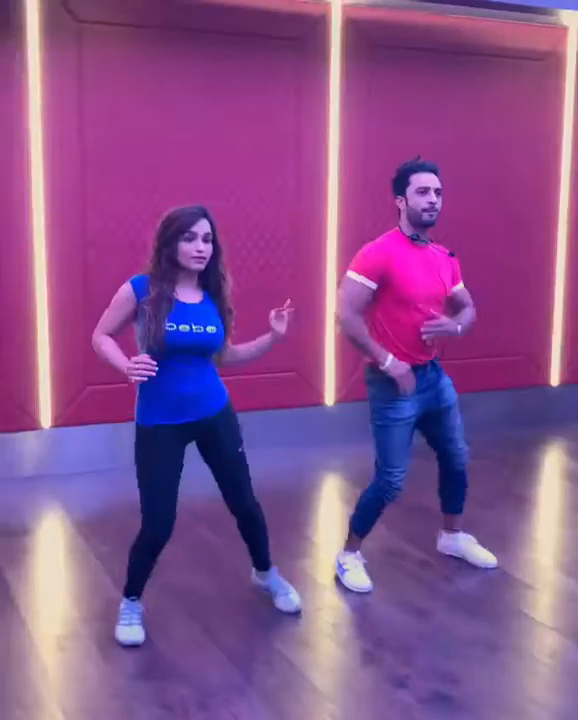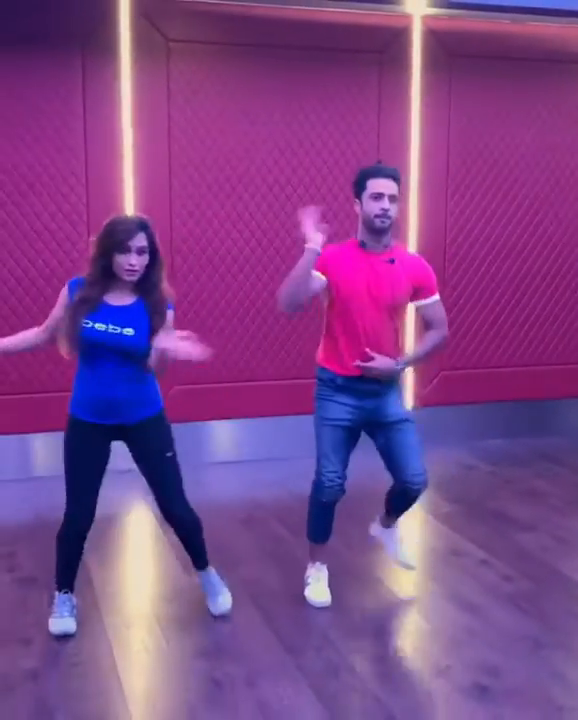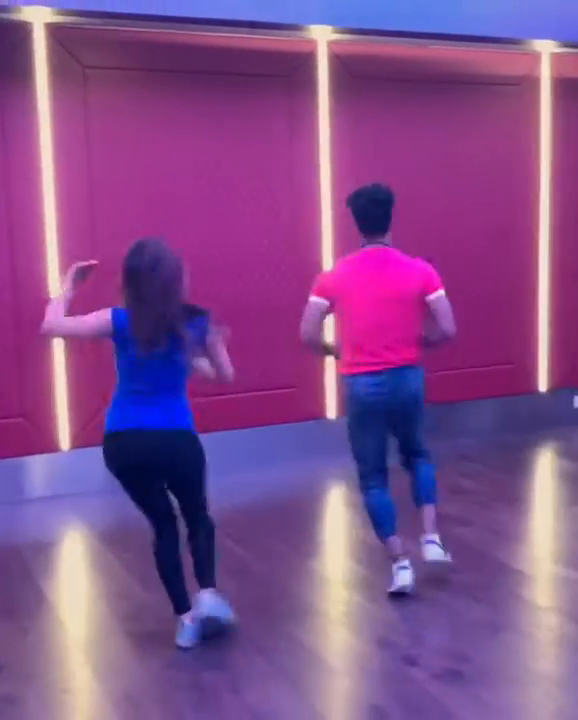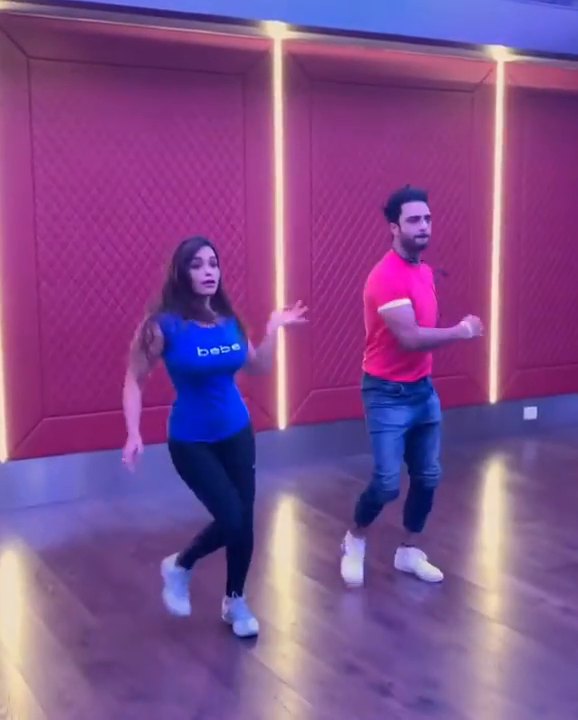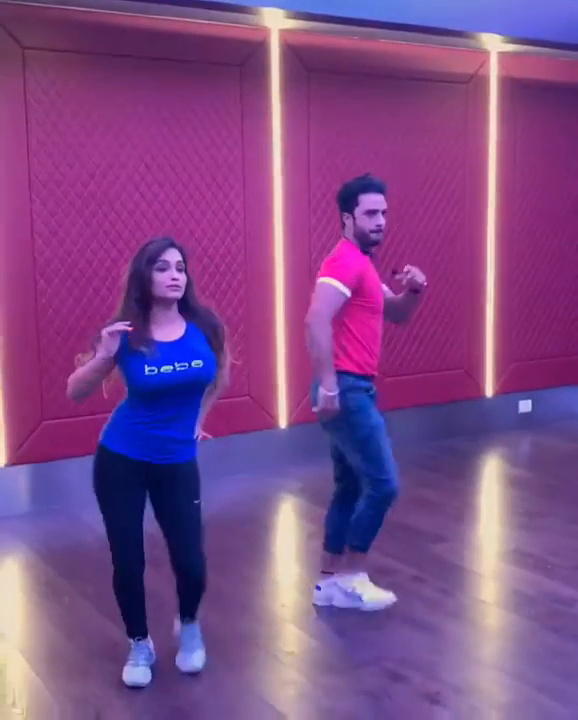
dt=1s
person 1, frame 1
left shoulder: (445, 258)
right shoulder: (378, 254)
left elbow: (468, 308)
right elbow: (347, 313)
left wrist: (455, 326)
right wrist: (386, 362)
left hip: (434, 376)
right hip: (396, 383)
left knee: (455, 459)
right knee: (390, 480)
left ankle: (452, 536)
right ankle: (349, 555)
person 1, frame 2
left shoulder: (415, 268)
right shoulder: (330, 258)
left elbow: (439, 329)
right elbow: (287, 305)
left wrist: (401, 363)
right wrist: (309, 248)
left hip: (385, 391)
right hip: (336, 390)
left knee: (413, 478)
right knee: (329, 484)
left ankle: (386, 527)
right ankle: (316, 568)
person 1, frame 3
left shoulder: (331, 276)
right shoulder: (420, 270)
left elbow: (308, 335)
right elbow: (446, 331)
left wrist: (337, 350)
left hip: (359, 387)
right hip: (405, 382)
left knee: (371, 477)
right knee: (416, 458)
left ankle: (399, 564)
right ankle: (430, 539)
person 1, frame 4
left shoulder: (425, 271)
right shoulder: (385, 277)
right elbow: (411, 338)
right wrist: (462, 331)
left hip: (423, 389)
right hip: (387, 394)
left knee: (427, 477)
right knee: (386, 483)
left ankle: (409, 552)
right ankle: (355, 540)
person 1, frame 5
left shoulder: (358, 263)
right shoulder: (345, 262)
left elbow: (397, 314)
right elbow: (316, 321)
left wrist: (413, 290)
right wrist: (326, 383)
left hip: (353, 389)
right hip: (347, 391)
left knee: (349, 486)
right knee: (383, 485)
left ankle: (331, 581)
right ankle: (351, 577)
person 2, frame 1
left shoulder: (215, 297)
right shoulder: (140, 290)
right elbow: (101, 335)
left wrist: (273, 335)
right wrist: (126, 365)
left hip: (214, 416)
right hip: (159, 423)
left knee: (244, 503)
right knee: (157, 524)
left ankle: (266, 575)
right ankle: (130, 604)
person 2, frame 2
left shoulder: (157, 305)
right shoulder: (78, 292)
left elbow: (159, 361)
right elbow: (44, 333)
left wrist: (172, 350)
left hip: (144, 419)
right hip: (87, 422)
left knee: (175, 506)
right knee: (78, 514)
left ankle: (207, 575)
right ankle: (64, 597)
person 2, frame 3
left shoulder: (118, 319)
right shoulder: (197, 322)
left elbow: (51, 326)
right elbow: (223, 372)
left wrist: (69, 284)
left hip: (119, 441)
right hip: (176, 440)
left knee: (163, 524)
right knee: (198, 519)
left ankle: (188, 618)
right ankle: (207, 597)
person 2, frame 4
left shoulder: (229, 320)
right shoulder: (163, 325)
left elbow: (256, 366)
right elbow: (133, 380)
left wrist: (275, 329)
right wrist: (134, 434)
left hip: (236, 433)
right hip: (191, 442)
left knee: (244, 525)
right knee: (231, 522)
left ankle: (234, 601)
right ankle: (179, 567)
person 2, frame 5
left shoulder: (205, 325)
right shoulder: (124, 335)
left elbow: (220, 371)
right elbow: (75, 392)
right wrist: (104, 356)
left hip: (177, 460)
right hip: (121, 459)
left knee: (191, 562)
right knee: (128, 562)
left ankle: (188, 627)
right ankle: (139, 645)
